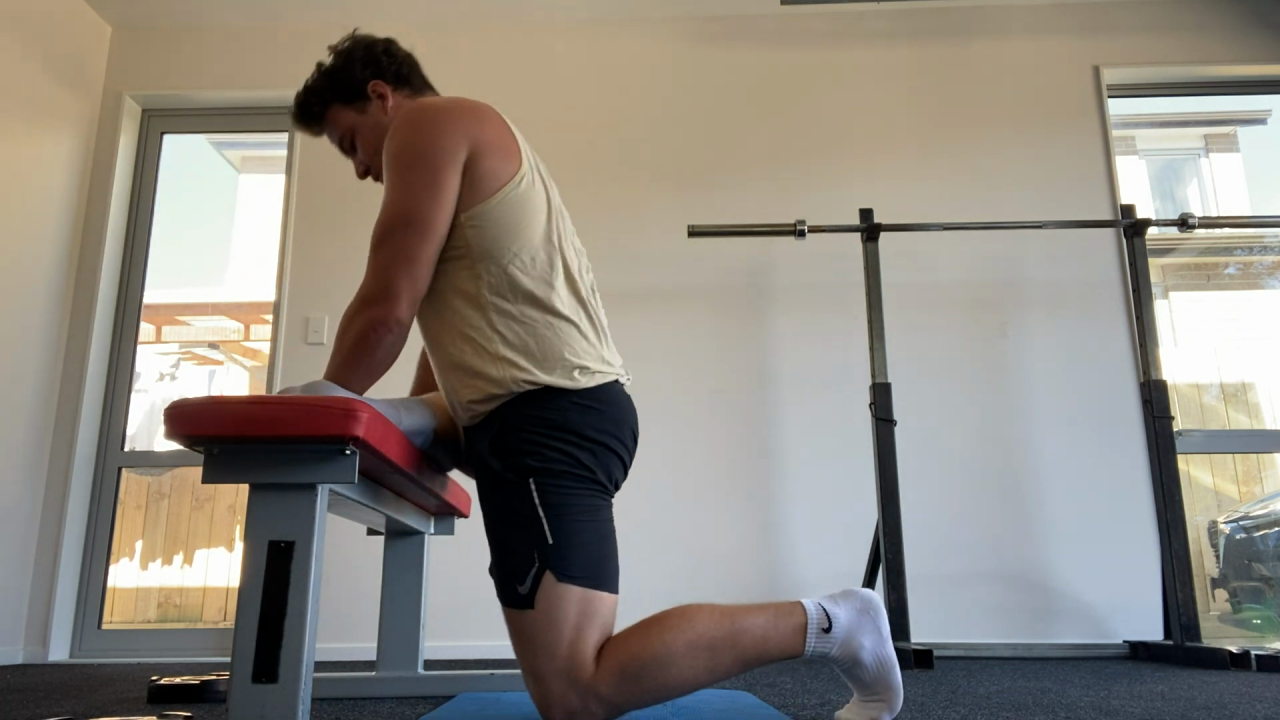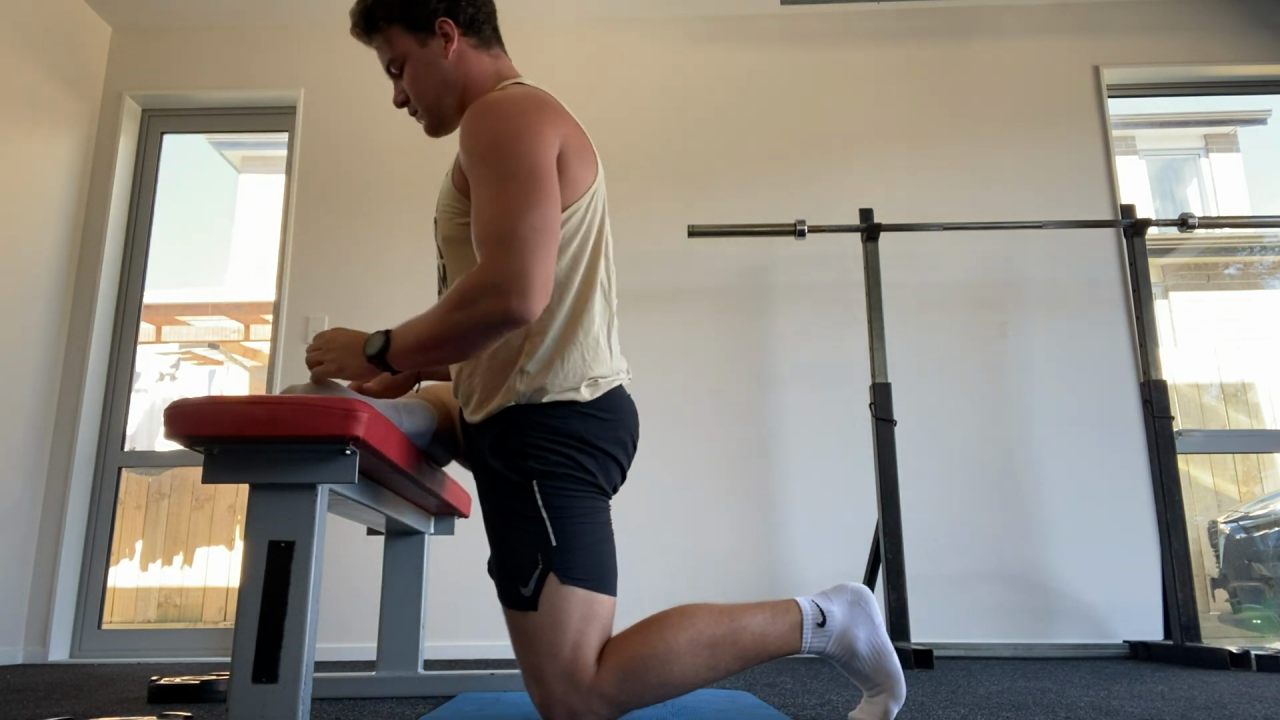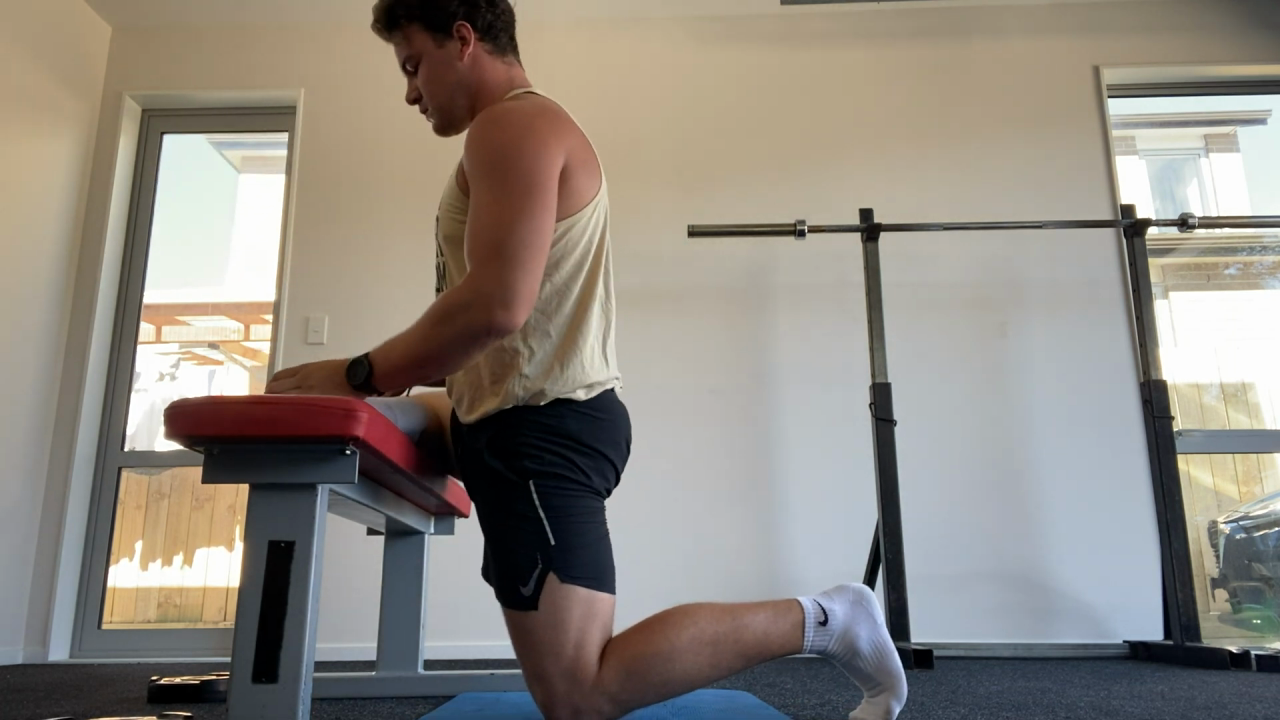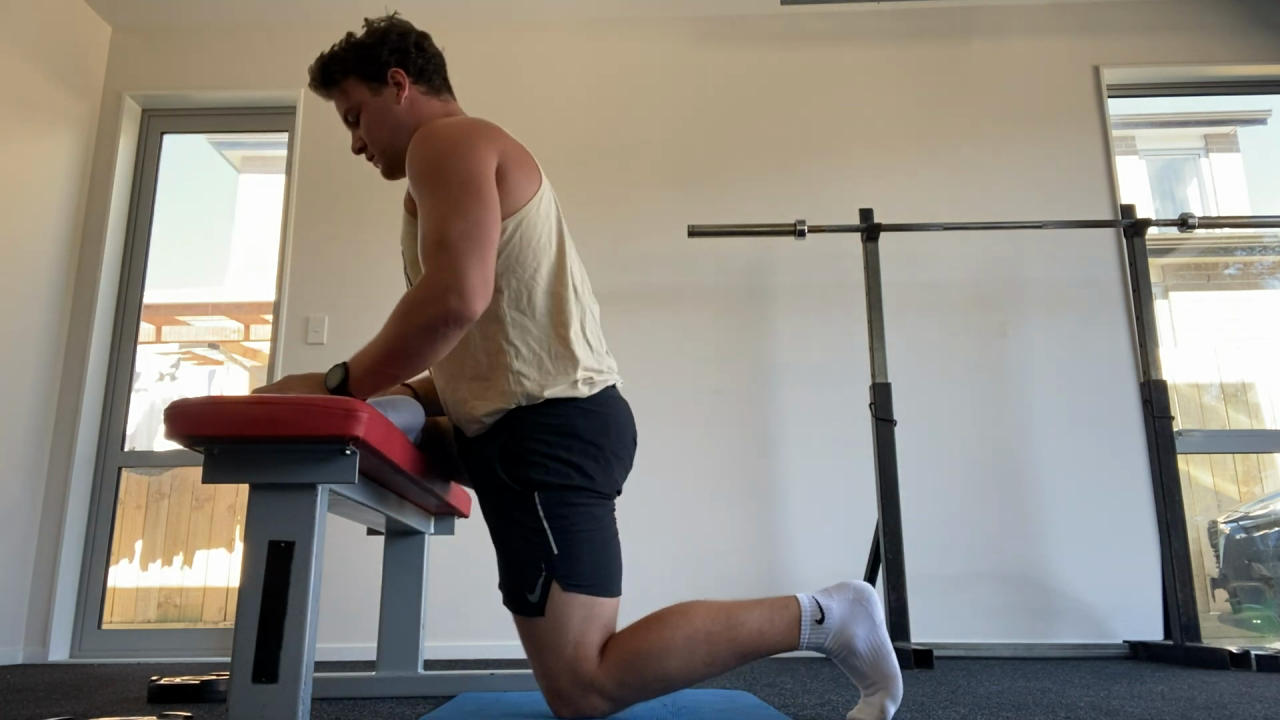
dt=0.4s
person 1, frame 1
left shoulder: (430, 125)
right shoulder: (476, 145)
left elbow: (389, 304)
left wrist: (325, 402)
right wrist: (380, 421)
left hip: (549, 421)
right hip: (553, 411)
left ankle: (825, 622)
person 1, frame 2
left shoulder: (505, 116)
right shoulder: (517, 127)
left elbow: (512, 296)
left wrist: (380, 352)
right wrist: (398, 371)
left hip: (548, 425)
right hip: (545, 413)
left ankle: (818, 619)
person 1, frame 3
left shoulder: (516, 125)
right shoulder: (518, 133)
left elbow: (497, 306)
left wrist: (358, 379)
right wrist: (391, 381)
left hip: (539, 429)
right hip: (535, 422)
left ankle: (821, 620)
person 1, frame 4
left shoulder: (448, 141)
right shoulder: (480, 157)
left elbow: (456, 299)
left wrist: (341, 385)
right wrist: (392, 396)
left hip: (548, 429)
right hip: (549, 423)
left ankle: (819, 616)
